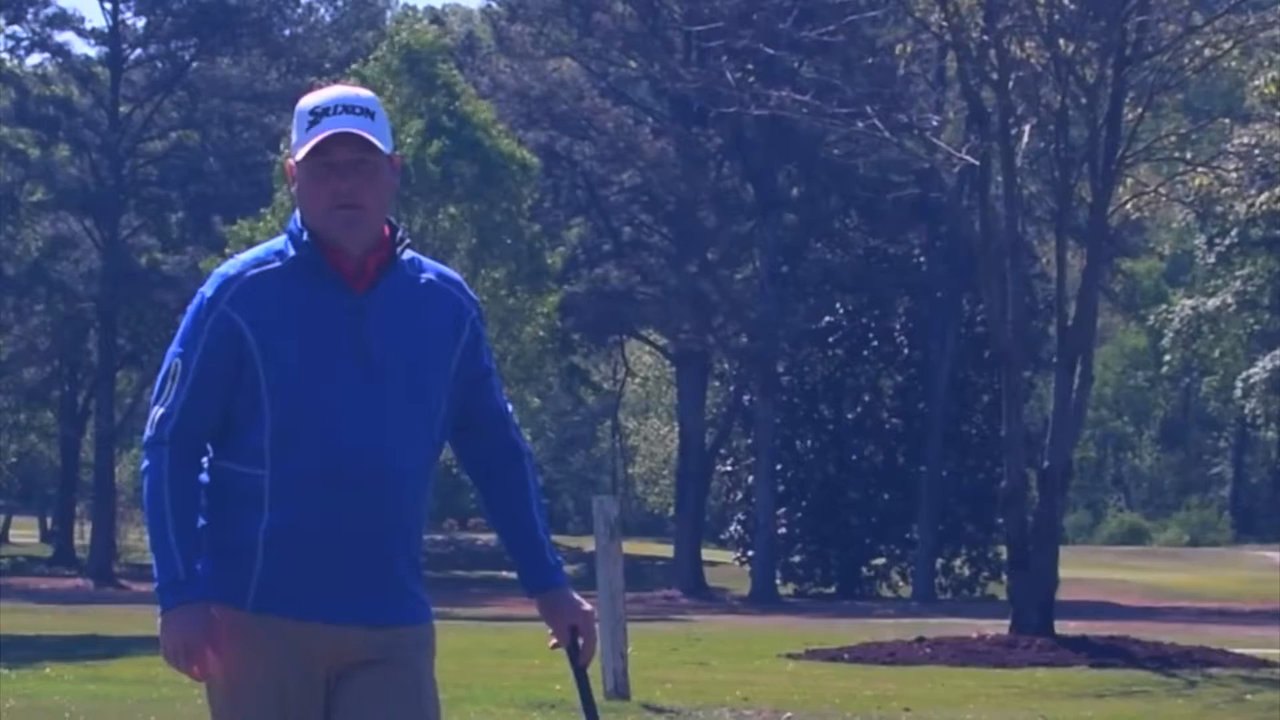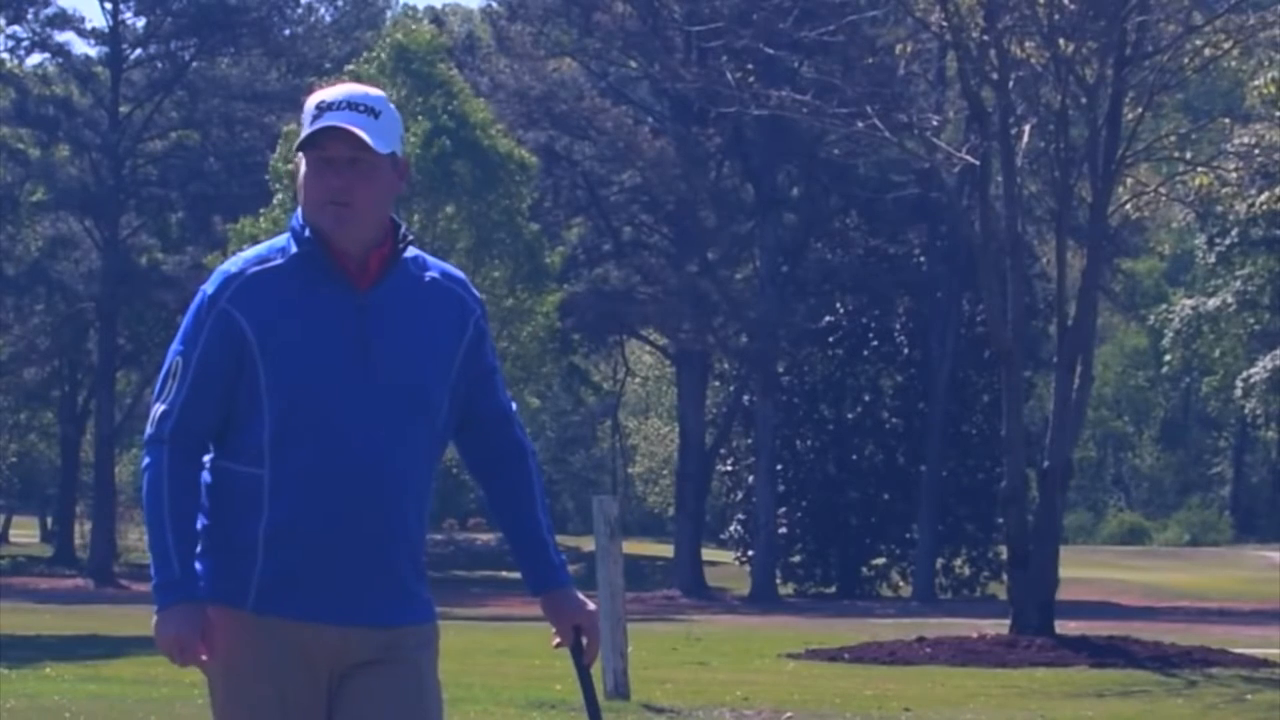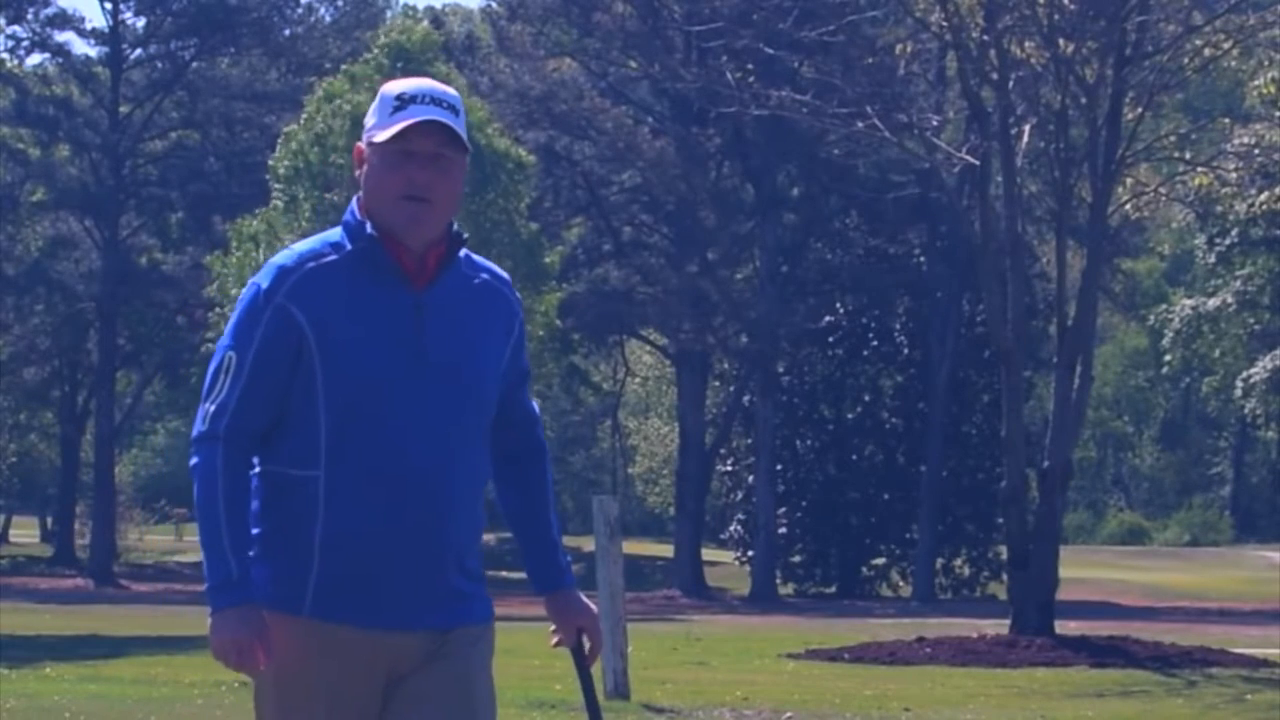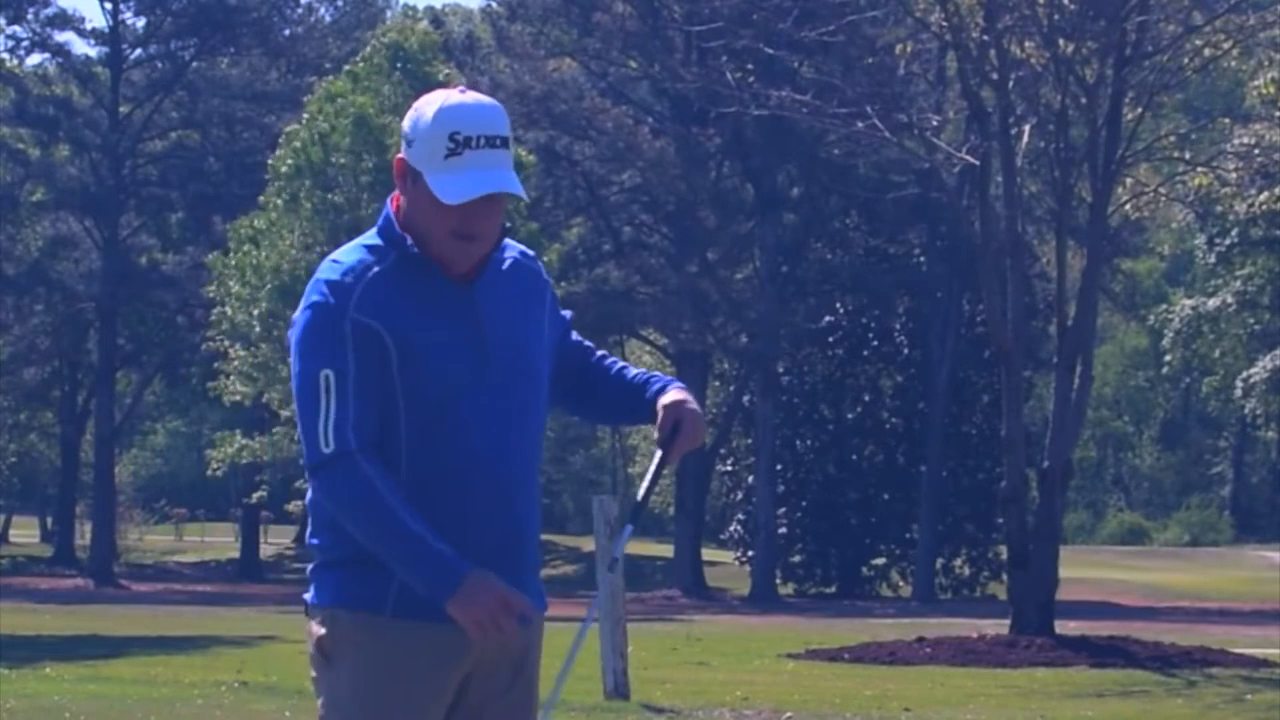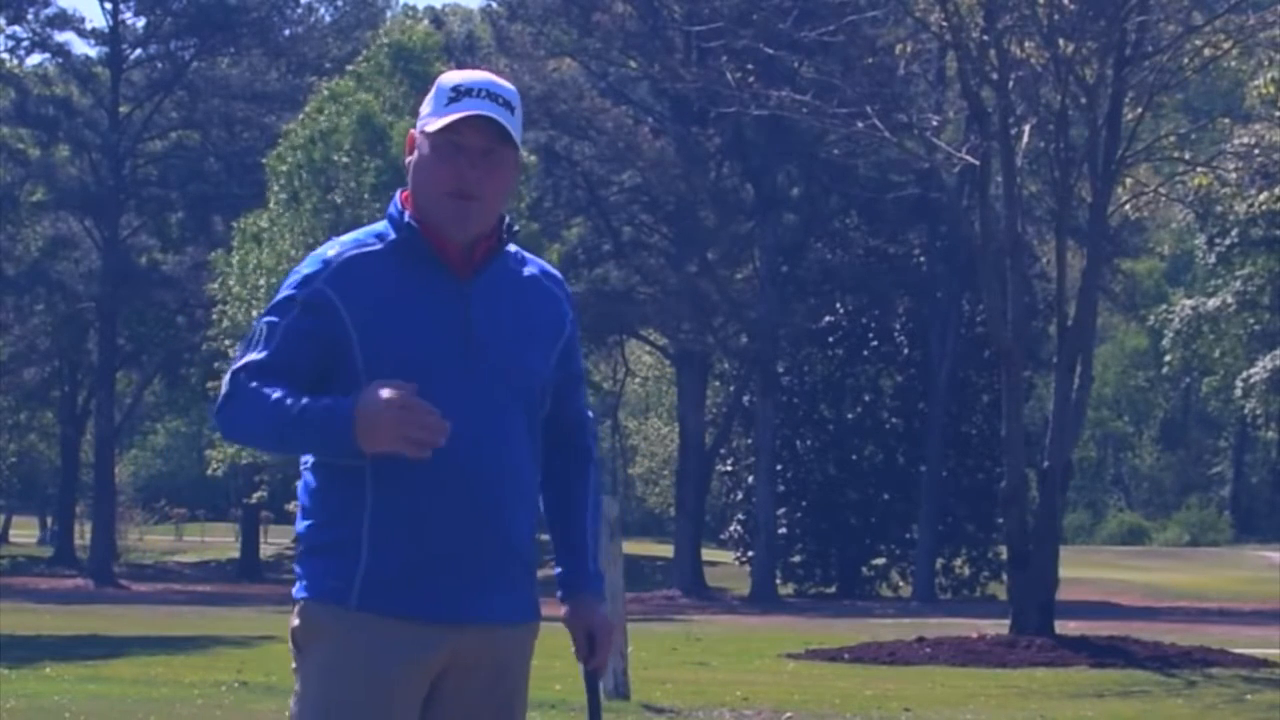
dt=1s
person 1, frame 1
left shoulder: (446, 304)
right shoulder: (240, 294)
left elbow: (497, 452)
right elbow: (172, 446)
left wrist: (547, 582)
right wrist: (181, 594)
left hip: (392, 626)
right hip: (258, 618)
person 1, frame 2
left shoulder: (451, 302)
right shoulder: (242, 291)
left elbow: (502, 451)
right elbow: (173, 443)
left wrist: (551, 582)
right wrist: (176, 591)
left hip: (395, 625)
right hip: (259, 616)
person 1, frame 3
left shoulder: (494, 300)
right shoulder: (295, 286)
left elbow: (519, 450)
right elbow: (221, 443)
left wrist: (555, 583)
right wrist: (231, 594)
left hip: (452, 627)
right hip: (312, 619)
person 1, frame 4
left shoulder: (524, 277)
right shoulder: (347, 296)
left elbow: (572, 366)
right elbow: (339, 465)
left wrist: (660, 390)
right wrist: (451, 581)
left hip: (506, 610)
right hip: (380, 614)
person 1, frame 5
left shoulder: (543, 294)
right shoulder: (338, 276)
left elbow: (569, 445)
right elbow: (240, 404)
left wrist: (582, 585)
right wrist: (350, 421)
left hip: (499, 617)
right hip: (361, 610)
